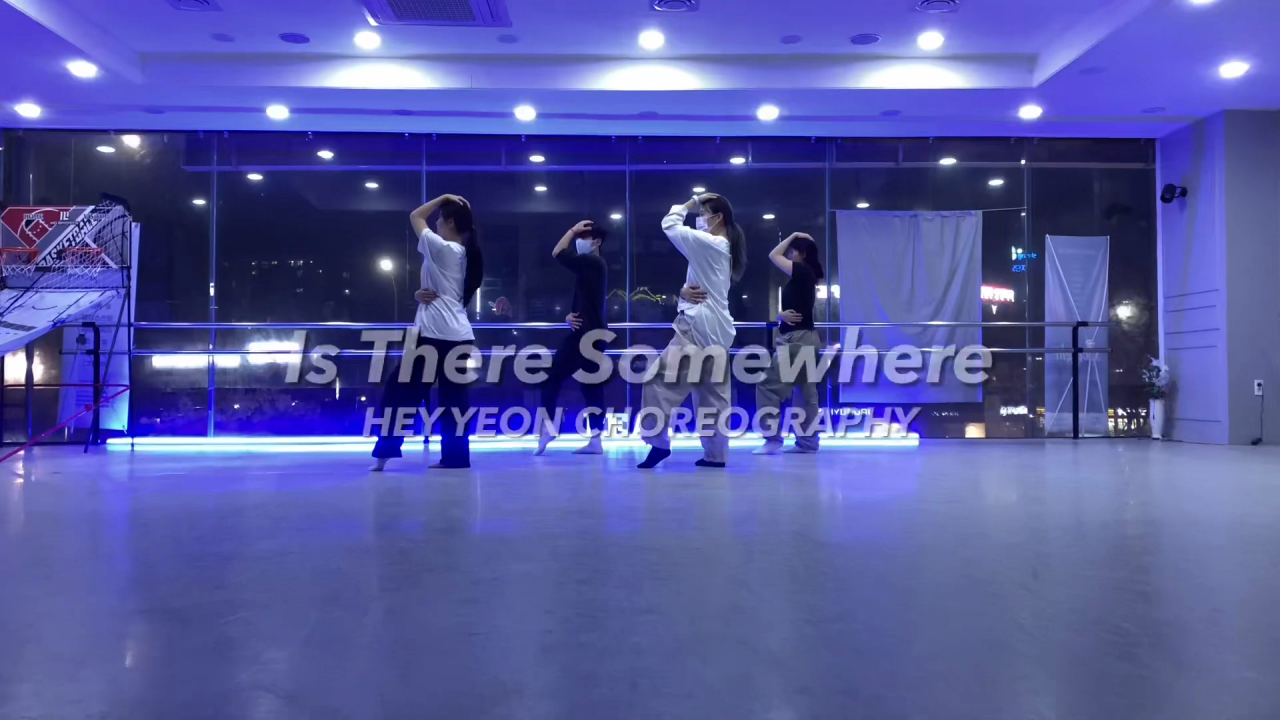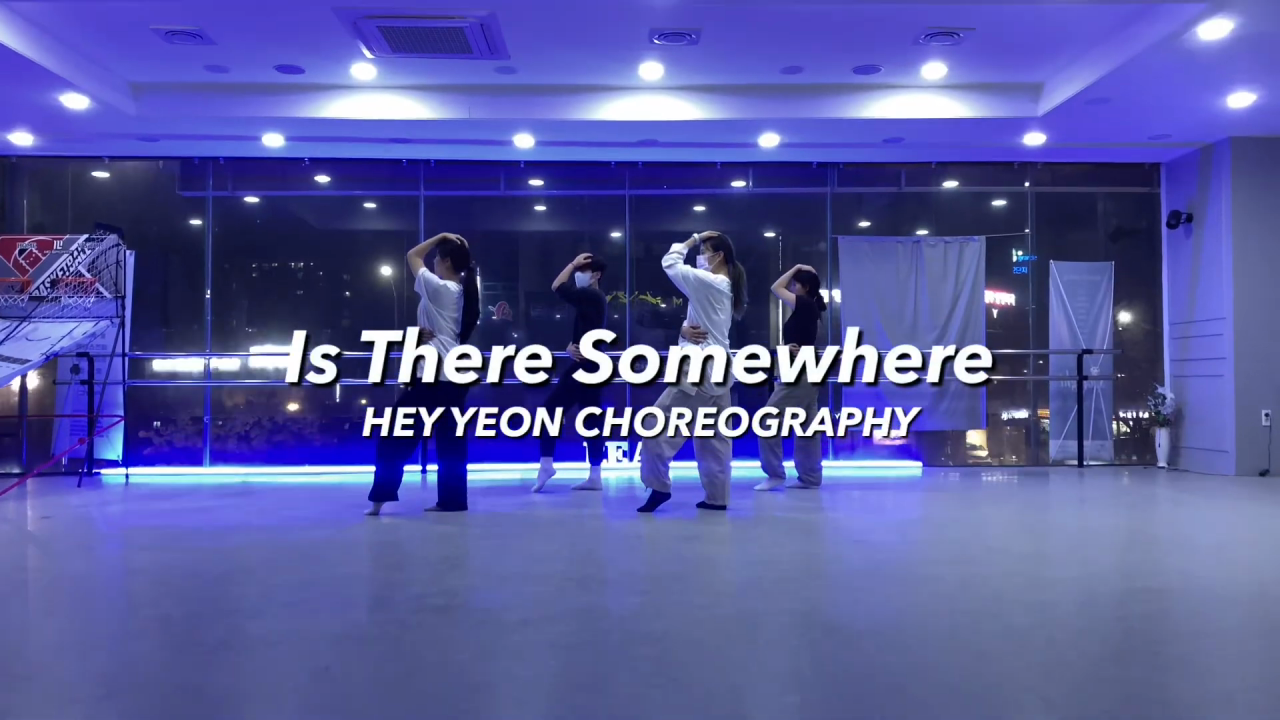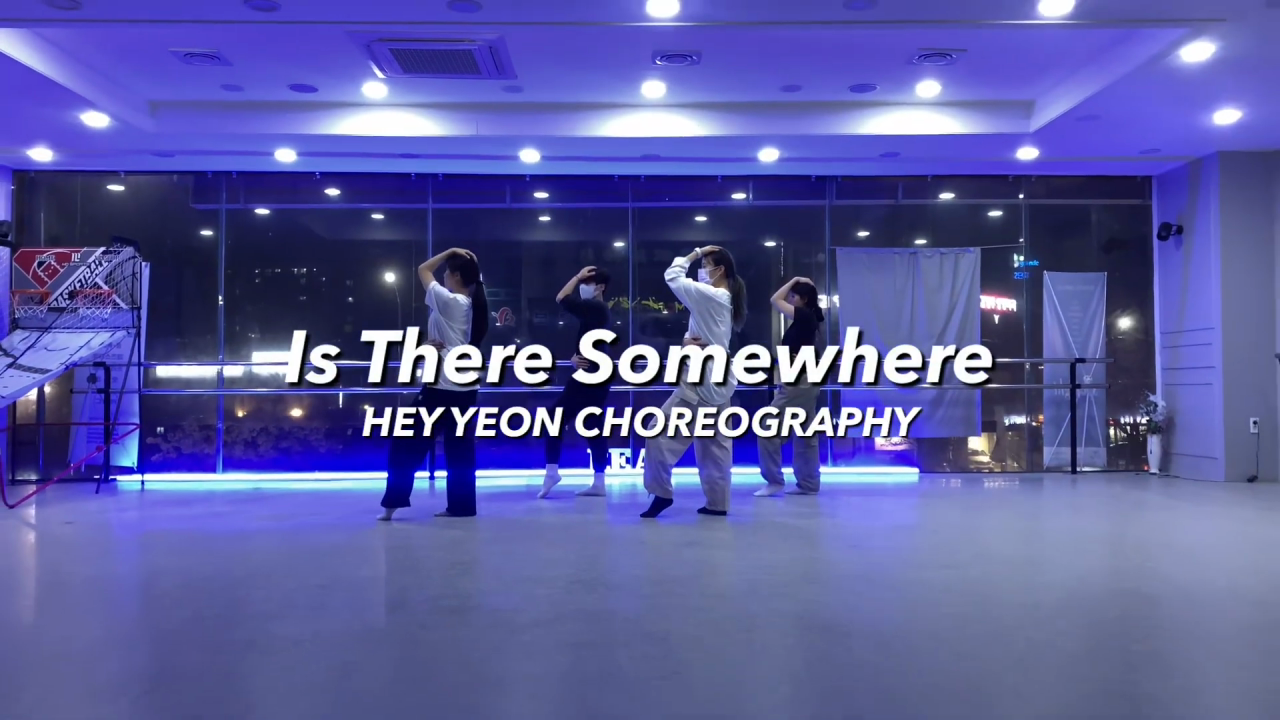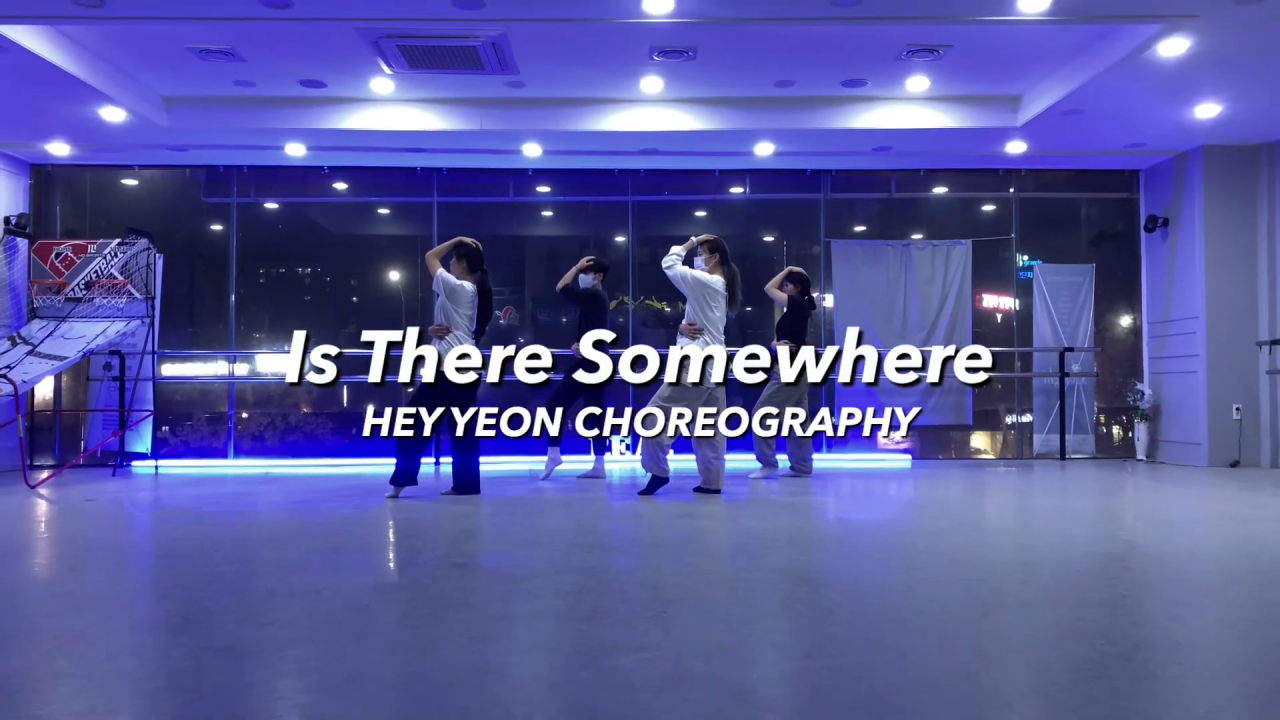
dt=0.7s
person 1, frame 1
left shoulder: (440, 248)
right shoulder: (465, 254)
left elbow: (415, 216)
left wrist: (443, 198)
right wrist: (421, 295)
left hip: (436, 335)
right hip: (459, 335)
left knee: (399, 391)
right knee: (453, 399)
left ankle: (385, 453)
right ankle: (454, 457)
person 1, frame 2
left shoulder: (436, 287)
right shoulder: (462, 292)
left elbow: (412, 255)
left wrist: (440, 237)
right wrist: (421, 334)
left hip: (433, 376)
left knee: (397, 434)
right knee: (450, 440)
left ankle: (381, 497)
right ankle: (451, 499)
person 1, frame 3
left shoulder: (447, 300)
right shoulder: (471, 305)
left elbow: (423, 269)
left wrist: (450, 252)
right wrist: (433, 345)
left hip: (443, 385)
right hip: (465, 386)
left knee: (407, 442)
right knee: (459, 447)
left ankle: (394, 503)
right ankle: (461, 505)
person 1, frame 4
left shoulder: (454, 287)
right shoulder: (476, 292)
left elbow: (430, 257)
left wrist: (457, 240)
right wrist: (436, 330)
right knee: (462, 428)
left ankle: (401, 481)
right ankle: (466, 483)
person 2, frame 1
left shoulder: (707, 244)
right shoulder: (725, 249)
left elbow: (669, 224)
left wrist: (693, 201)
left hip: (699, 329)
right hip: (718, 330)
left knee: (658, 381)
right knee: (714, 396)
left ankle: (659, 442)
right ankle: (716, 455)
person 2, frame 2
left shoulder: (708, 282)
right shoulder: (725, 287)
left elbow: (670, 263)
left wrist: (694, 239)
right wrist: (685, 329)
right knee: (714, 437)
left ankle: (659, 486)
right ankle: (717, 497)
person 2, frame 3
left shoulder: (709, 295)
right shoulder: (726, 300)
left elbow: (672, 276)
left wrist: (696, 253)
right wrist: (687, 340)
left hip: (702, 381)
right hip: (719, 381)
left knee: (660, 433)
right knee: (715, 445)
left ankle: (662, 492)
right ankle: (717, 502)
person 2, frame 4
left shoulder: (704, 282)
right shoulder: (721, 287)
left elbow: (669, 264)
left wrist: (692, 242)
left ankle: (658, 471)
right ankle: (712, 481)
person 3, frame 1
left shoulder: (591, 262)
right shoulder: (592, 266)
left elbow: (557, 253)
left wrist: (573, 229)
right wrist: (570, 315)
left hip: (585, 333)
right hip: (593, 333)
left knee: (552, 375)
right knee: (592, 386)
left ankle: (547, 428)
right ankle: (595, 441)
person 3, frame 2
left shoulder: (590, 295)
right shoulder: (592, 299)
left elbow: (557, 286)
right elbow: (580, 336)
left wrist: (573, 263)
right wrist: (570, 348)
left knee: (549, 410)
right knee: (591, 421)
left ankle: (546, 465)
right ankle: (595, 476)
person 3, frame 3
left shoulder: (594, 307)
right shoulder: (597, 310)
left elbow: (562, 298)
left wrist: (577, 276)
right wrist: (575, 358)
right knee: (595, 429)
left ankle: (551, 471)
right ankle: (598, 482)
person 3, frame 4
left shoulder: (593, 295)
right shoulder: (597, 299)
left elbow: (561, 288)
left wrist: (577, 266)
right wrist: (576, 346)
left knee: (556, 404)
right knee: (594, 414)
left ankle: (553, 454)
right ankle: (599, 465)
person 4, frame 1
left shoulder: (803, 272)
right shoulder: (803, 277)
left elbow: (773, 255)
right elbow: (792, 306)
left wrist: (793, 236)
right wrist: (781, 315)
left hip: (797, 339)
right hip: (804, 339)
left knee: (767, 386)
right knee: (807, 394)
left ankle: (773, 438)
right ankle: (807, 442)
person 4, frame 2
left shoulder: (806, 305)
right shoulder: (805, 310)
left elbow: (776, 288)
right elbow: (792, 341)
left wrist: (796, 268)
left hip: (799, 375)
right knee: (807, 428)
left ankle: (775, 475)
right ankle: (810, 477)
person 4, frame 3
left shoulder: (805, 316)
right shoulder: (806, 320)
left elbow: (775, 300)
right elbow: (788, 350)
left wrist: (794, 280)
left hip: (798, 383)
right hip: (804, 382)
right knee: (805, 435)
left ankle: (774, 481)
right ankle: (808, 483)
person 4, frame 4
left shoulder: (798, 304)
right shoulder: (797, 310)
left elbow: (769, 288)
right elbow: (778, 339)
left wrist: (787, 269)
right wrist: (776, 345)
left knee: (761, 413)
left ankle: (768, 464)
right ankle: (801, 466)
